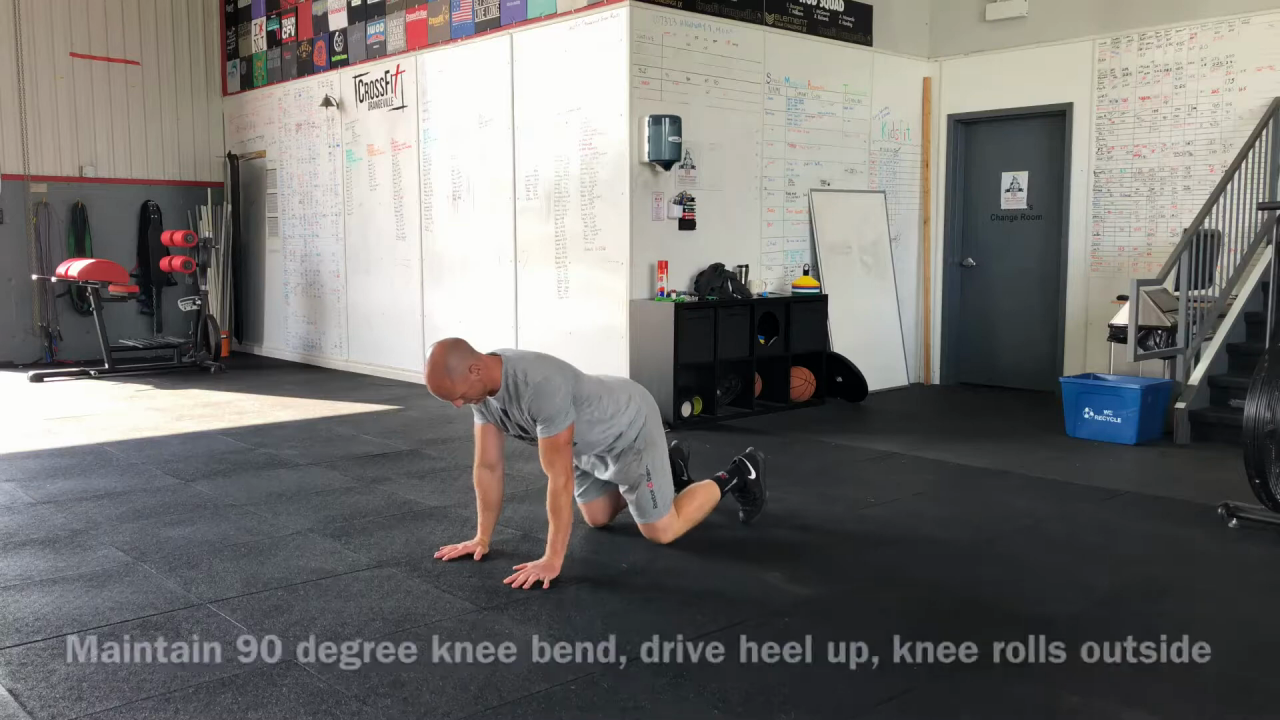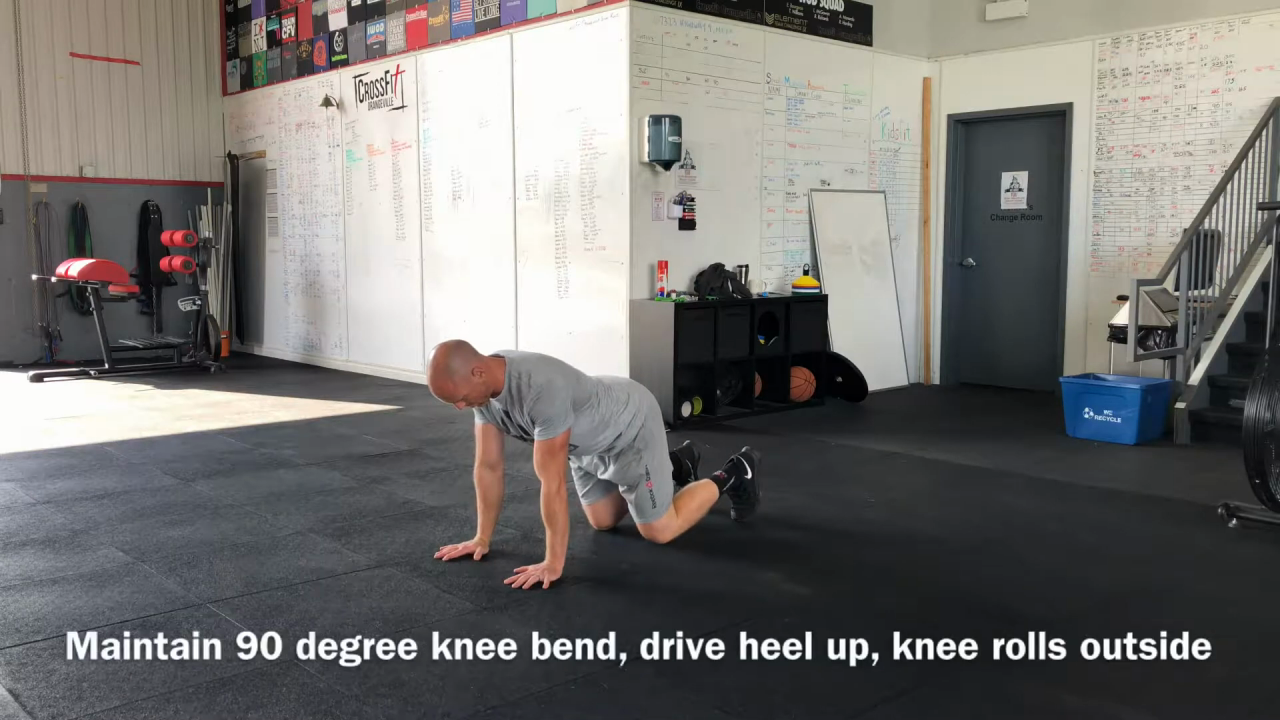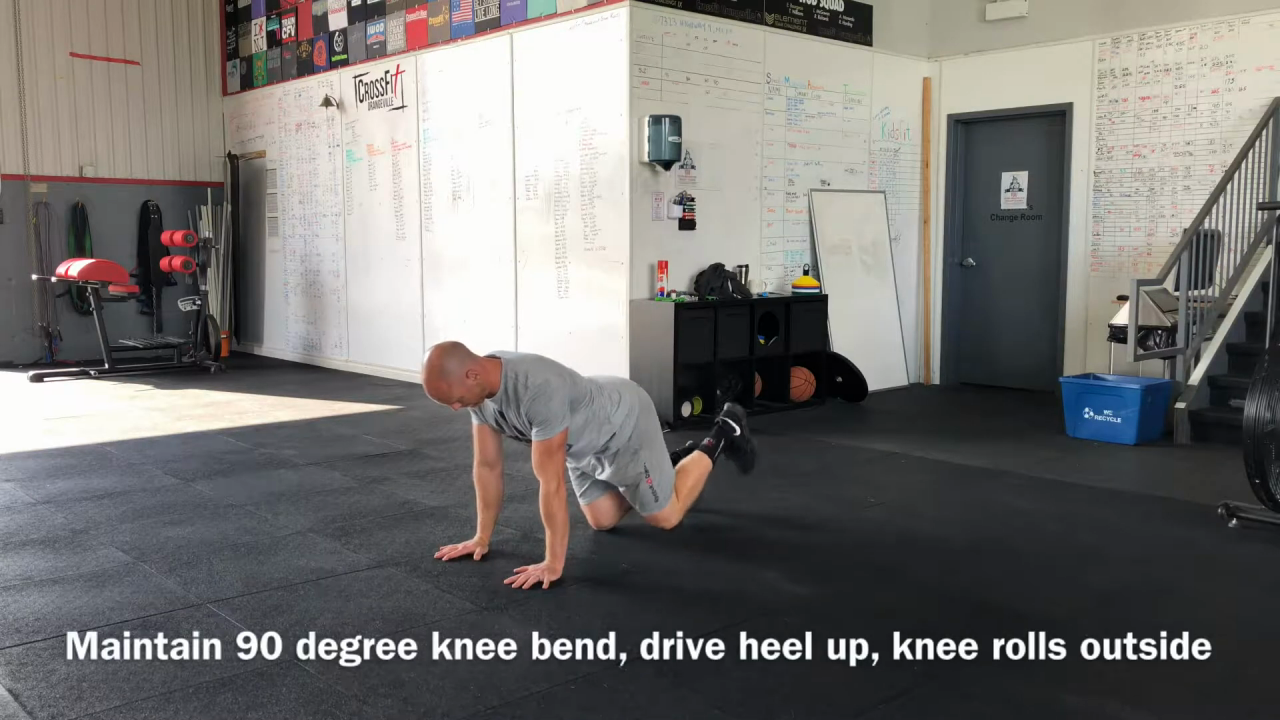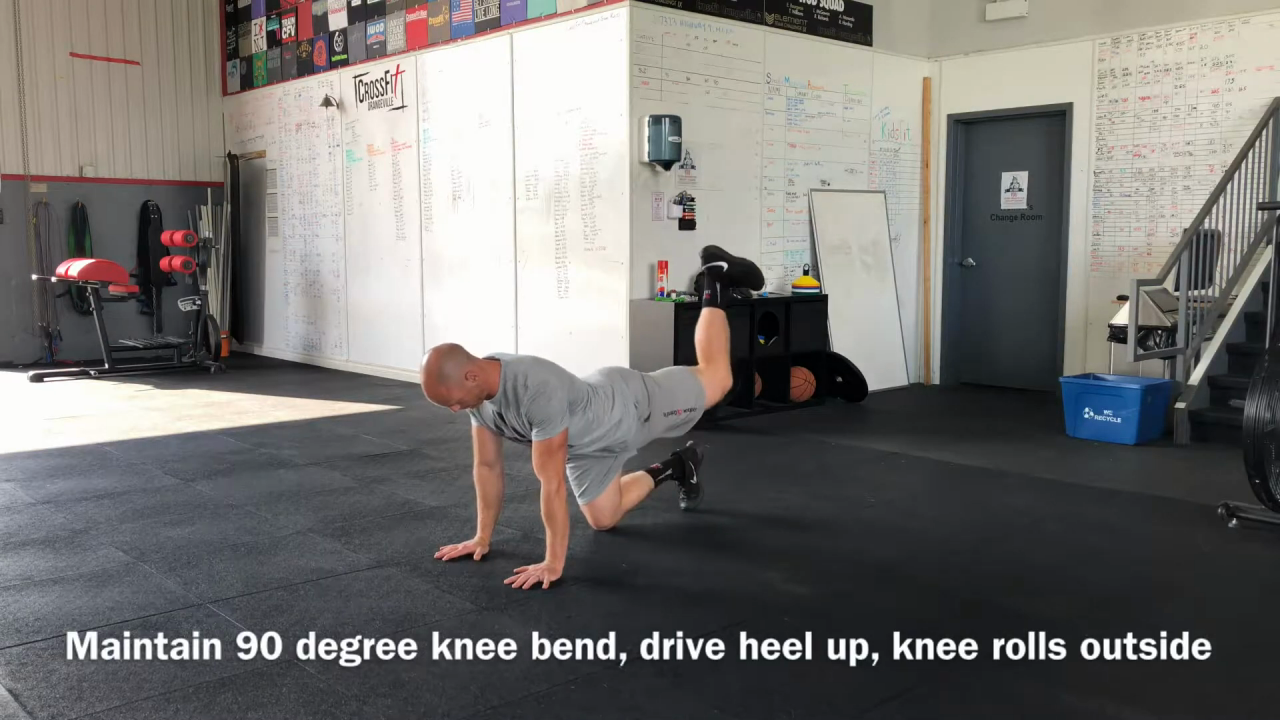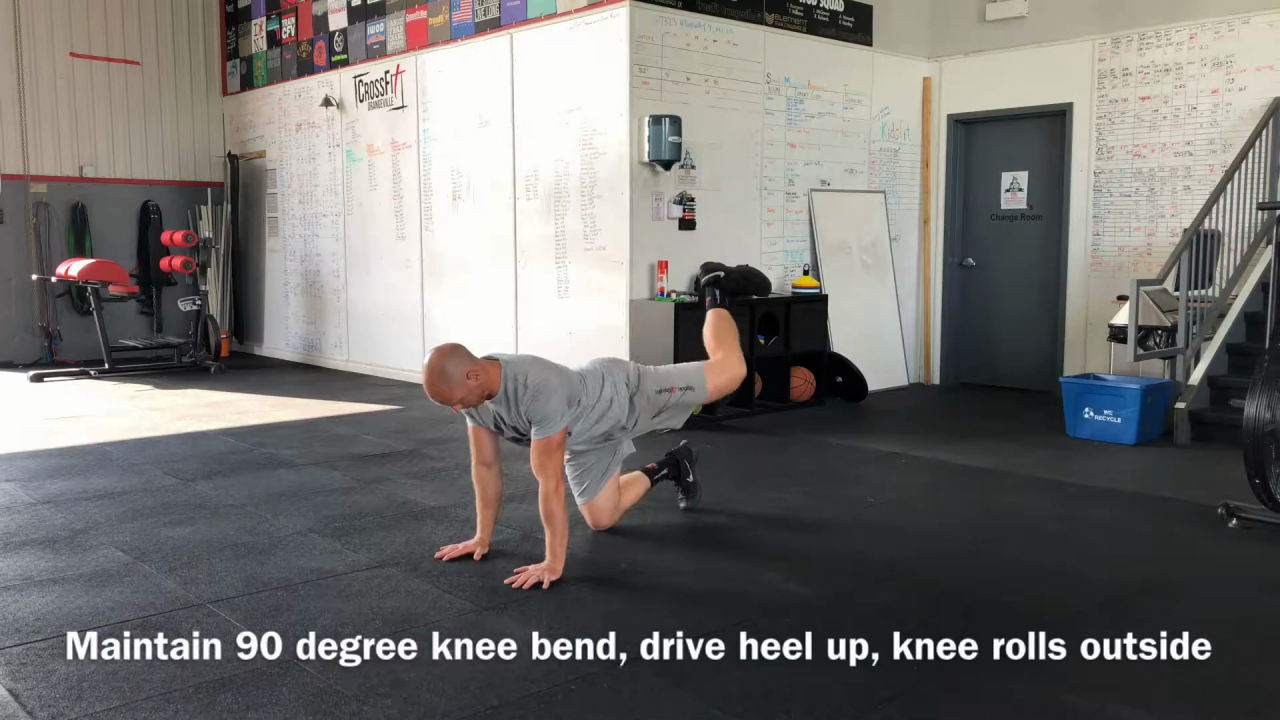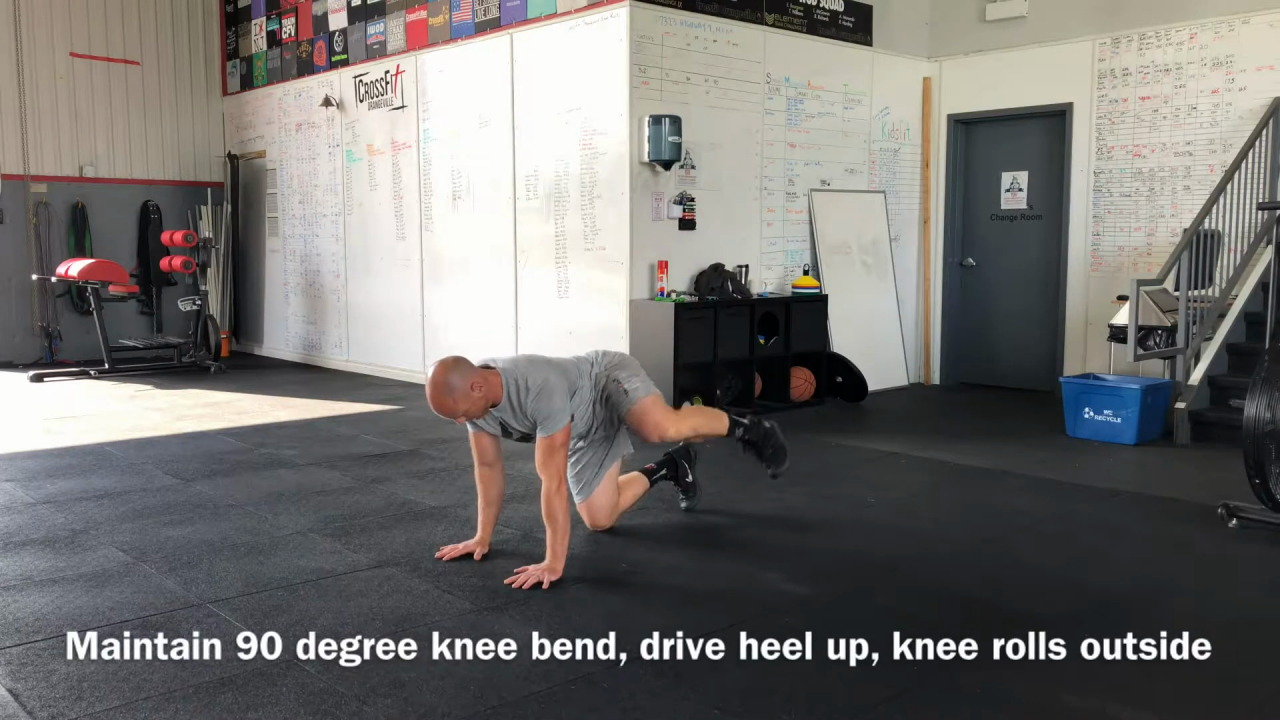
dt=0.7s
person 1, frame 1
left shoulder: (539, 386)
right shoulder: (480, 386)
left elbow: (561, 476)
right elbow: (487, 467)
left wrist: (553, 559)
right wrist: (482, 538)
left hip: (629, 427)
right hip: (589, 438)
left knee: (661, 531)
right knee: (597, 519)
left ankle: (738, 475)
right ankle: (667, 467)
person 1, frame 2
left shoulder: (541, 389)
right shoulder: (483, 385)
left elbow: (552, 482)
right elbow: (488, 466)
left wrist: (554, 563)
right wrist: (482, 538)
left hip: (630, 426)
right hip: (589, 440)
left knee: (659, 530)
right knee: (603, 523)
left ankle: (733, 475)
right ankle: (675, 466)
person 1, frame 3
left shoulder: (538, 389)
right shoulder: (478, 387)
left elbow: (551, 482)
right elbow: (487, 466)
left wrist: (554, 562)
right wrist: (482, 537)
left hip: (623, 422)
right hip: (586, 440)
left knee: (666, 517)
right knee: (603, 521)
left ankle: (722, 434)
right ankle: (666, 466)
person 1, frame 4
left shoulder: (538, 391)
right shoulder: (477, 393)
left elbow: (552, 482)
right elbow: (487, 467)
left wrist: (554, 563)
right wrist: (482, 538)
left hip: (628, 408)
left knee: (716, 379)
right knee: (604, 520)
left ankle: (716, 281)
right ankle: (673, 468)
person 1, frame 5
left shoulder: (537, 390)
right shoulder: (473, 391)
left elbow: (550, 480)
right elbow: (485, 465)
left wrist: (554, 561)
right wrist: (483, 536)
left hip: (624, 395)
left knee: (730, 373)
right knee: (602, 520)
left ankle: (716, 292)
right ankle: (667, 467)
person 1, frame 6
left shoulder: (540, 390)
right shoulder: (472, 396)
left elbow: (553, 479)
right elbow: (488, 468)
left wrist: (554, 562)
right wrist: (482, 538)
right hip: (585, 430)
left knee: (664, 428)
right knee: (599, 520)
left ankle: (743, 428)
right ankle: (669, 466)
